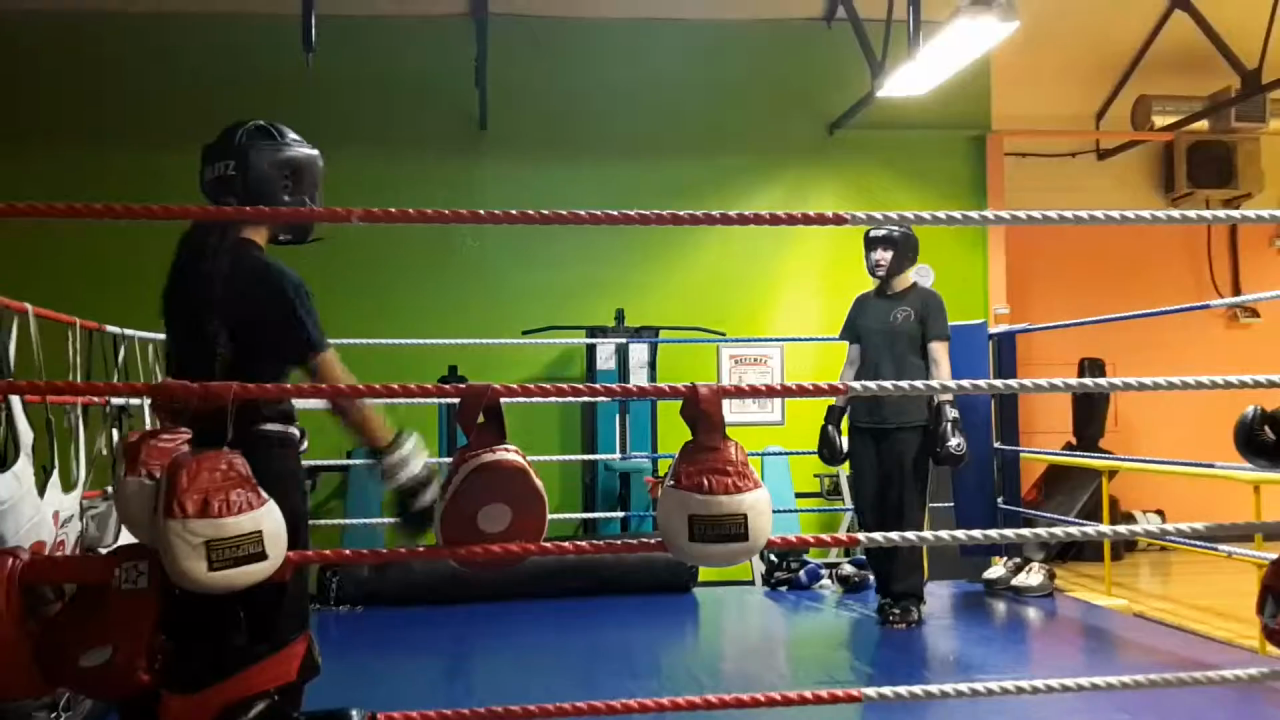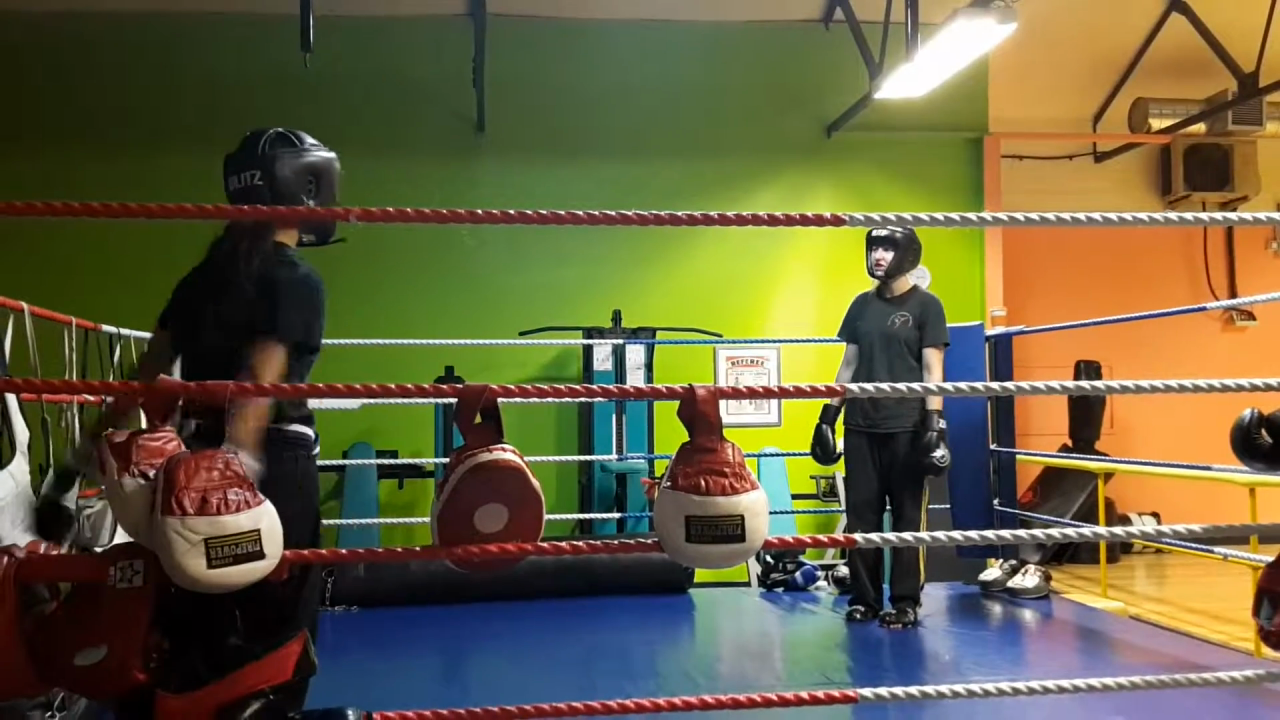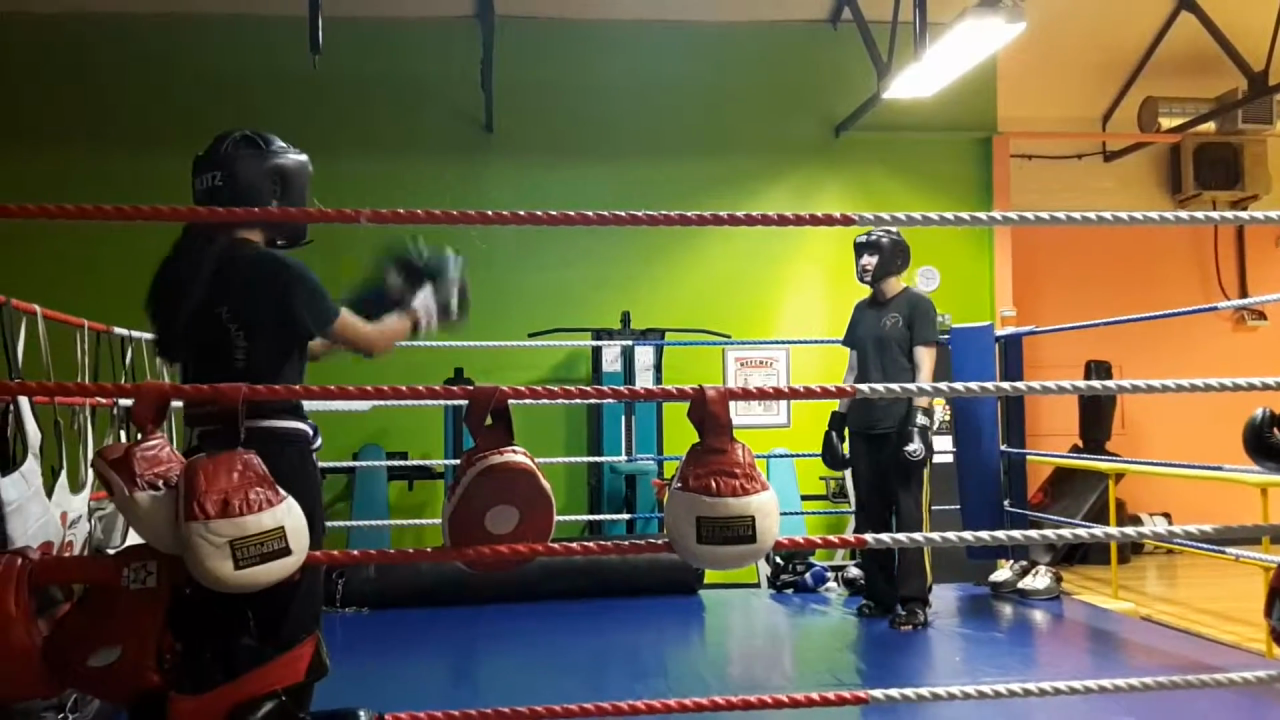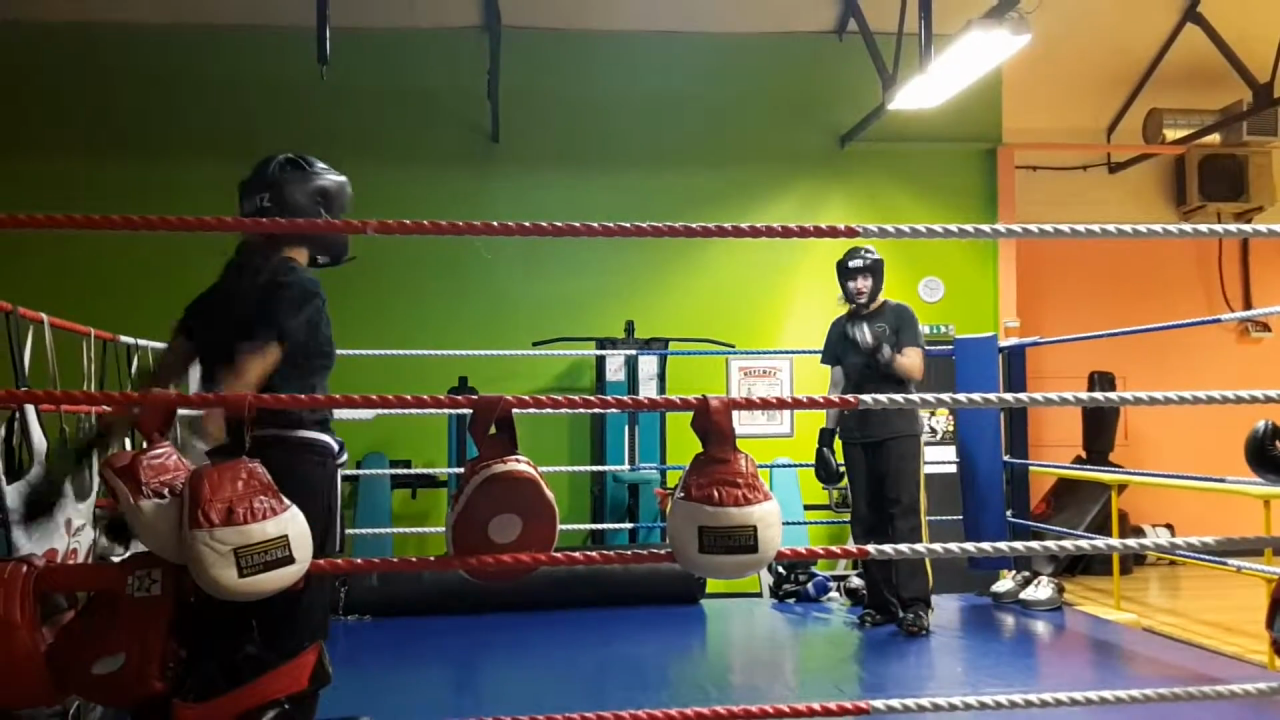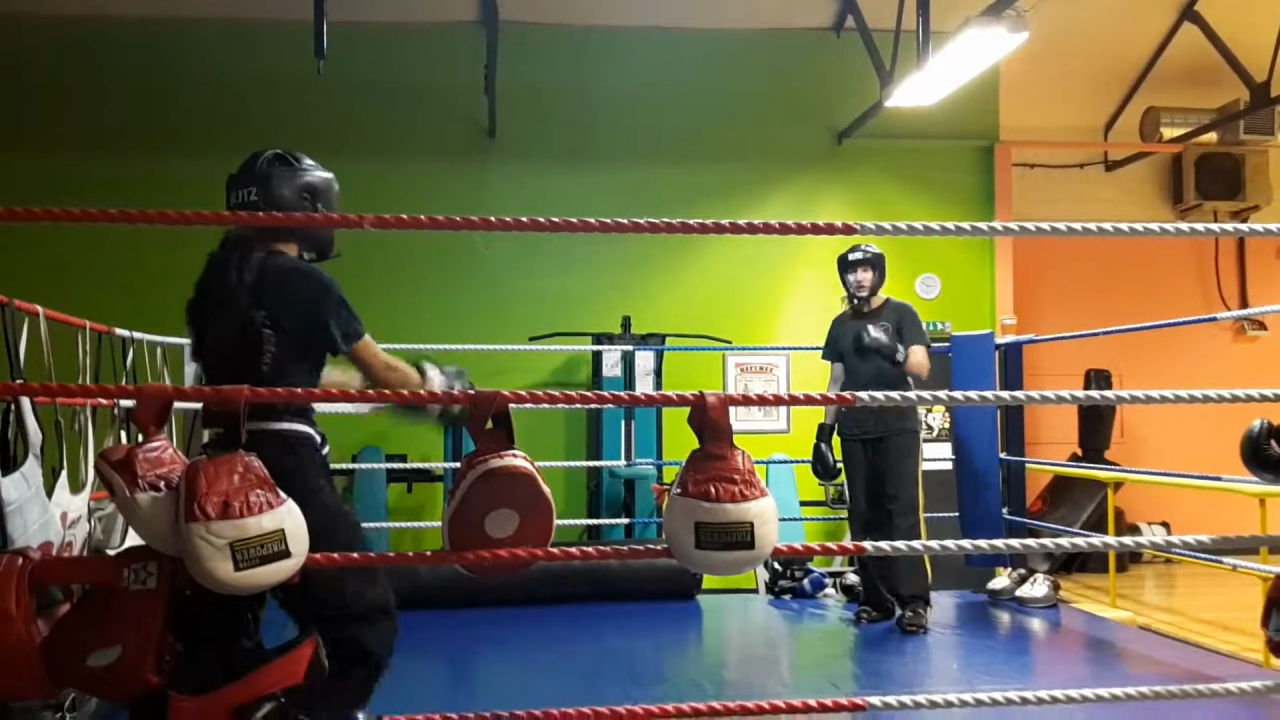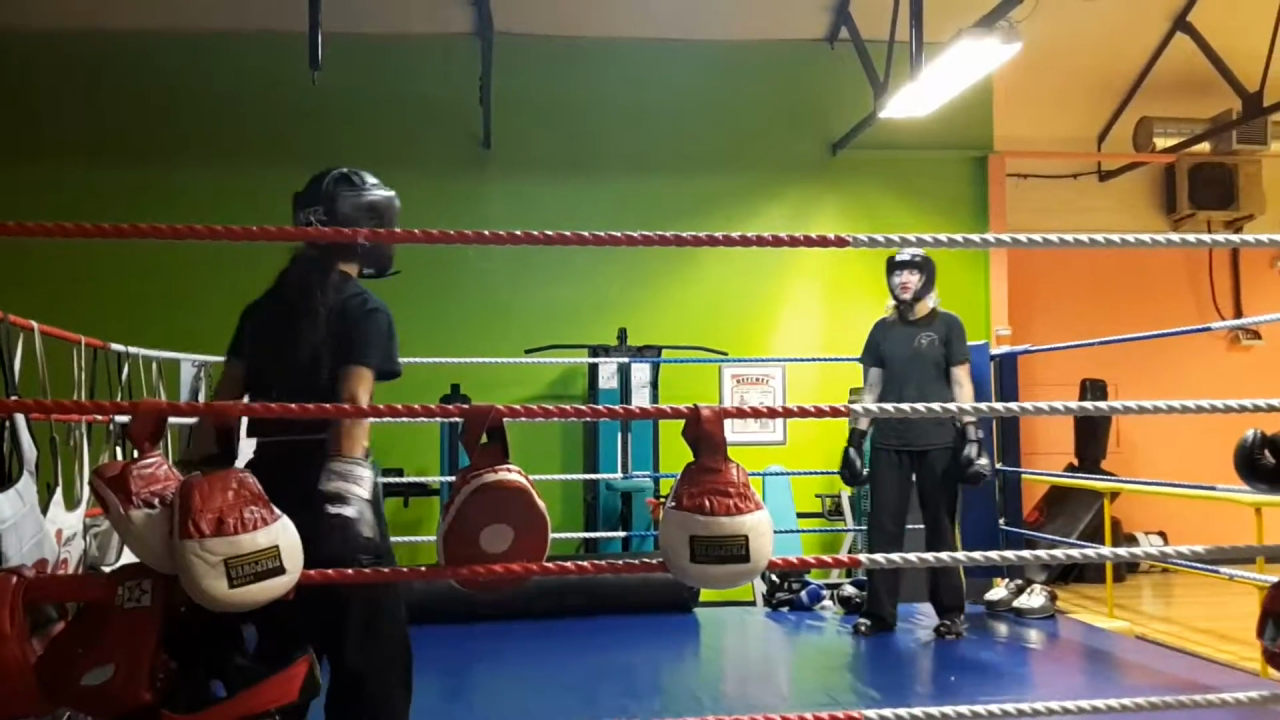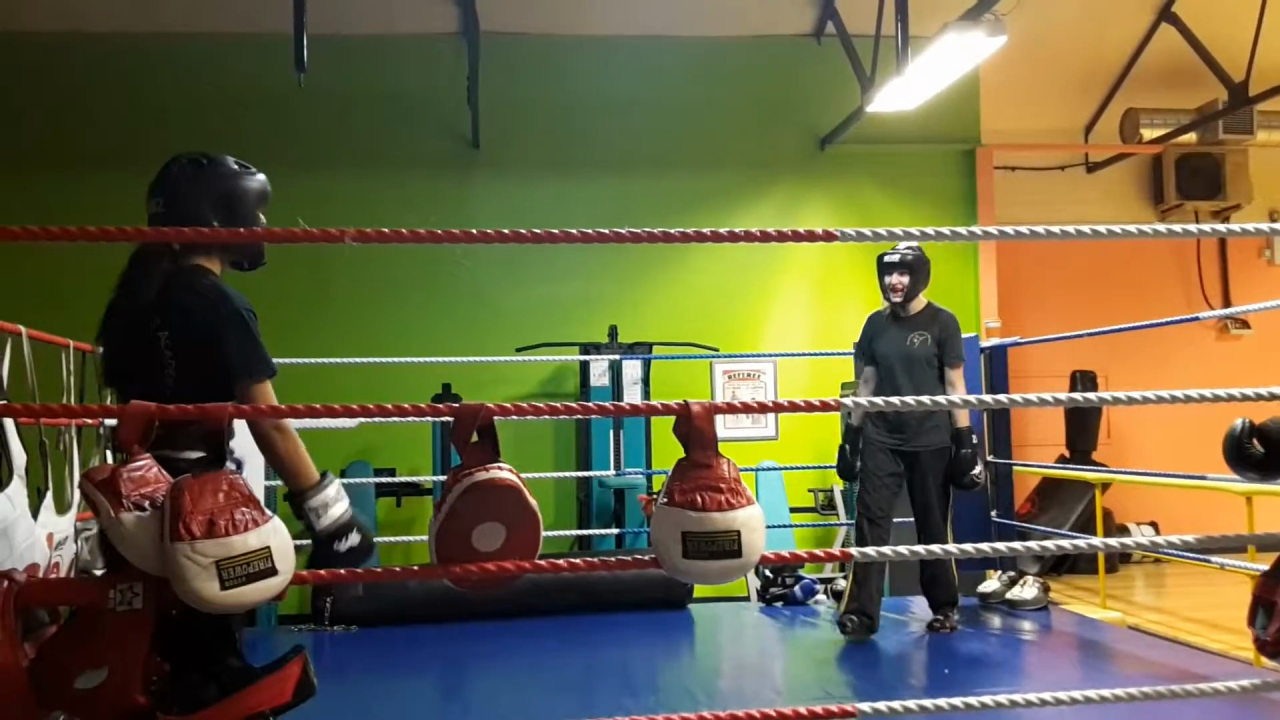
dt=0.7s
person 1, frame 1
left shoulder: (192, 266)
right shoulder: (270, 279)
right elbow: (339, 388)
right wrist: (406, 463)
left hip: (201, 458)
right hip: (258, 460)
left knee: (203, 621)
right knee: (272, 630)
person 1, frame 2
left shoulder: (212, 271)
right shoulder: (296, 281)
left elbow: (150, 369)
right elbow: (257, 386)
left hip: (203, 456)
right hip: (277, 461)
left knee: (202, 623)
right knee: (279, 624)
person 1, frame 3
left shoulder: (190, 274)
right shoulder: (273, 271)
right elbow: (366, 338)
left wrist: (375, 301)
right wrist: (425, 305)
left hip: (209, 458)
right hip: (274, 460)
left knee: (211, 618)
right knee: (284, 621)
person 1, frame 4
left shoulder: (234, 284)
right shoulder: (298, 291)
left elbow: (165, 369)
right elbow: (239, 384)
left hip: (238, 464)
right hip: (298, 468)
left knee: (223, 627)
right knee: (295, 631)
person 1, frame 5
left shoulder: (219, 284)
right shoulder: (304, 282)
right elbow: (376, 367)
left wrist: (356, 381)
right wrist: (433, 386)
right hip: (285, 462)
left knee: (216, 624)
right knee: (362, 615)
person 1, frame 6
left shoulder: (267, 306)
right shoulder: (365, 309)
left elbow: (223, 401)
right elbow: (351, 405)
right wrist: (348, 495)
left hip: (269, 479)
right hip: (323, 487)
left knee: (281, 642)
right knee: (371, 647)
person 1, frame 7
left shoulder: (141, 296)
right shoulder: (218, 304)
right elbow: (267, 423)
right wrist: (328, 513)
left knee: (164, 664)
right knee: (209, 671)
person 2, frame 1
left shoulder: (926, 301)
right shoulder: (863, 304)
left elbow: (939, 362)
left wrist: (947, 414)
right wrist: (833, 416)
left hip: (910, 423)
right hip: (864, 422)
left knee: (907, 512)
right knee: (869, 511)
left ankle: (908, 597)
right ankle: (886, 589)
person 2, frame 2
left shoulder: (925, 305)
right shoulder: (862, 304)
left elbow: (933, 370)
left wrist: (934, 426)
right wrist: (829, 415)
left hip: (905, 427)
right hip: (860, 426)
left knee: (907, 517)
right knee: (860, 515)
left ankle: (904, 601)
right ankle: (863, 598)
person 2, frame 3
left shoulder: (917, 305)
right shoulder: (862, 309)
left elbow: (924, 369)
left wrist: (919, 422)
right wrist: (837, 421)
left hip: (900, 426)
right hip: (864, 427)
left knee: (909, 514)
right knee: (869, 515)
left ankle: (914, 602)
right ankle: (880, 594)
person 2, frame 4
left shoulder: (898, 315)
right shoulder: (840, 327)
left elbow: (915, 370)
left wrist: (878, 350)
right wrist: (826, 438)
left hip: (898, 430)
right hip: (856, 435)
left knee: (905, 514)
right knee: (866, 520)
left ankle: (915, 604)
right ankle: (881, 602)
person 2, frame 5
left shoulder: (901, 313)
right shoulder: (841, 324)
left elbow: (921, 368)
left wrist: (891, 350)
right wrist: (824, 433)
left hip: (897, 427)
right hip: (855, 432)
left knee: (902, 512)
right knee: (864, 516)
left ankle: (914, 601)
right ankle: (877, 599)
person 2, frame 6
left shoulder: (947, 325)
right shoulder: (882, 329)
left elbow: (961, 384)
right elbow: (872, 389)
left wrist: (970, 433)
right wrist: (855, 438)
left hip: (938, 442)
right hip: (889, 442)
left knee: (941, 527)
right knee: (883, 526)
left ankle: (950, 612)
right ankle: (878, 612)
person 2, frame 7
left shoulder: (941, 322)
right shoulder: (876, 324)
left elbow: (955, 385)
left wrist: (965, 440)
right wrist: (850, 436)
left hip: (931, 441)
right hip: (880, 438)
left knee: (933, 526)
right knee: (870, 519)
left ankle: (944, 607)
right ankle: (861, 611)
